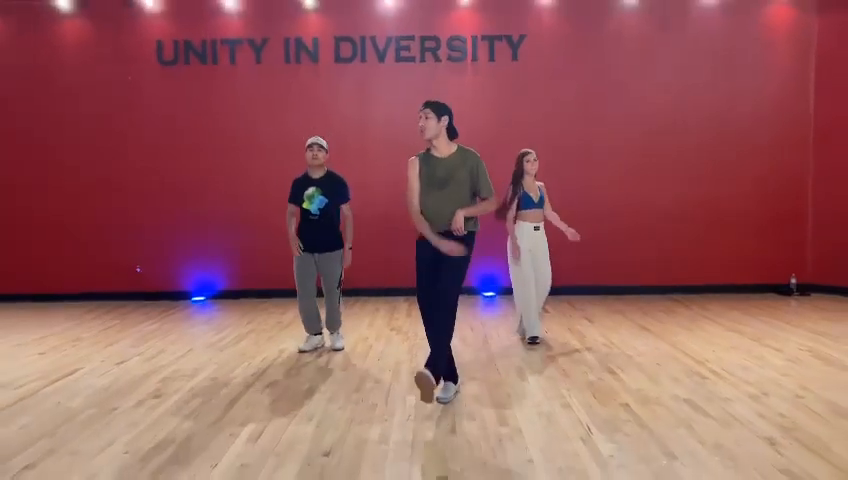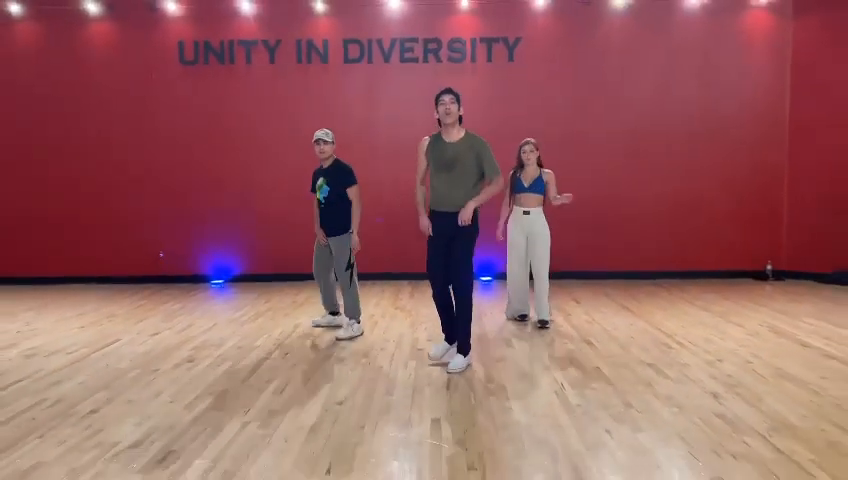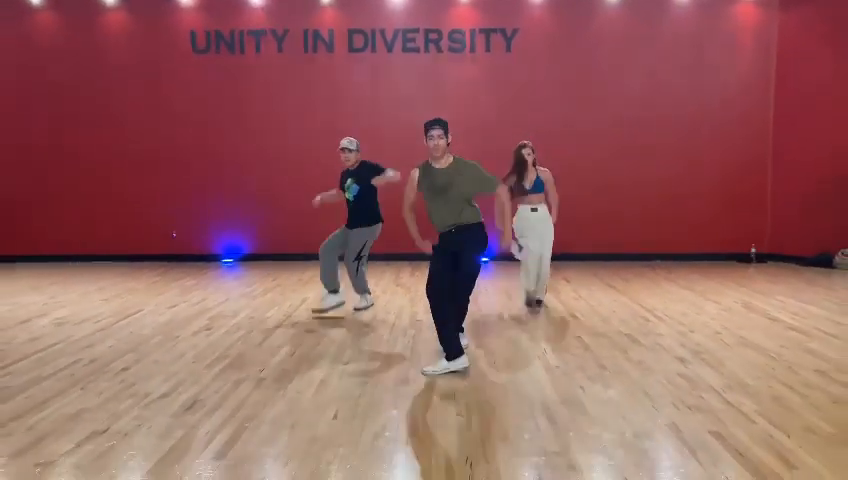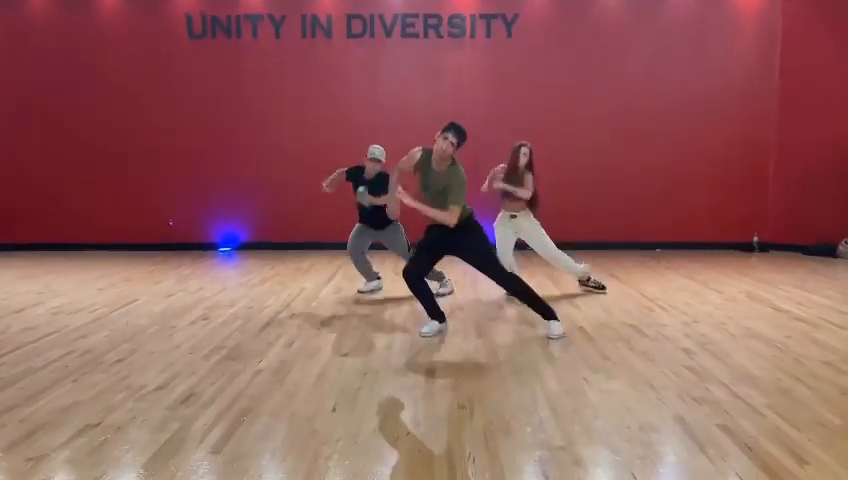
dt=1s
person 1, frame 1
left shoulder: (470, 159)
right shoulder: (416, 163)
left elbow: (490, 203)
right elbow: (415, 212)
left wrist: (462, 212)
right wrist: (438, 241)
left hip: (459, 241)
right hip: (428, 242)
left knee: (444, 300)
right knee: (428, 306)
left ankle: (433, 369)
right ankle: (449, 378)
person 1, frame 2
left shoulder: (477, 144)
right shoulder: (427, 144)
left elbow: (496, 182)
right elbow: (420, 183)
left wrist: (472, 203)
right wrist: (422, 214)
left hip: (464, 221)
right hip: (436, 220)
left knee: (461, 283)
right knee: (436, 280)
left ankle: (463, 349)
right ankle: (449, 338)
person 1, frame 3
left shoulder: (467, 168)
right shoulder: (419, 174)
left elbow: (501, 189)
right elbow: (407, 208)
left wrist: (506, 228)
right wrist: (419, 239)
left hip: (472, 234)
right hip: (445, 239)
left knee: (462, 286)
right knee: (436, 290)
left ankle: (456, 328)
right ankle: (454, 355)
person 1, frame 4
left shoulder: (456, 176)
right shoulder: (419, 155)
left elbow: (451, 219)
right elbow: (397, 171)
left wrist: (413, 203)
right wrist: (394, 197)
left hip: (465, 229)
right hip: (437, 230)
left knee: (501, 276)
right knee: (411, 274)
left ankle: (550, 317)
right ankle: (438, 320)
person 2, frame 1
left shoulder: (337, 182)
right shoulder: (298, 183)
left elbow: (347, 215)
right elbow: (292, 213)
left wrist: (348, 247)
right wrist: (292, 235)
left hip: (332, 247)
right hip: (304, 248)
left knee: (332, 293)
right knee: (304, 293)
left ankle: (334, 332)
right ankle: (314, 334)
person 2, frame 2
left shoulder: (343, 170)
right shoulder: (317, 173)
left elbow: (356, 201)
left wrist: (354, 232)
right wrist: (317, 228)
left hip: (342, 233)
right hip: (324, 233)
left knee: (345, 276)
right knee: (320, 272)
left ankle: (354, 322)
right ankle: (333, 314)
person 2, frame 3
left shoulder: (370, 169)
right shoulder: (345, 174)
left elbow: (395, 175)
right elbow: (339, 193)
left wrist: (381, 179)
right wrist: (322, 196)
left hip: (368, 225)
right hip: (351, 226)
left knee: (352, 261)
right knee: (326, 251)
left ankle: (365, 296)
right ankle: (333, 294)
person 2, frame 4
left shoulder: (385, 180)
right shoulder: (355, 172)
left elbow: (394, 214)
right elbow: (342, 173)
left wrist: (373, 200)
right wrist: (329, 182)
left hip: (387, 225)
right hip: (365, 225)
left knee: (409, 256)
right knee: (353, 250)
left ankle: (442, 280)
right ankle: (373, 280)
person 3, frame 1
left shoulder: (541, 187)
right shoulder: (516, 188)
left elbow: (548, 213)
right elbow: (509, 217)
left wrist: (566, 229)
right wrist: (514, 243)
left hip: (539, 236)
right hip: (522, 236)
left knee: (543, 282)
right knee: (525, 285)
left ankle: (526, 320)
right ankle: (531, 330)
person 3, frame 2
left shoulder: (547, 174)
right shoulder: (514, 175)
left elbow: (553, 199)
right elbow: (507, 201)
left wrist: (563, 198)
right wrist: (501, 224)
left hip: (538, 221)
right hip: (516, 221)
left knee: (540, 267)
right knee: (517, 267)
left ankle: (543, 313)
right ankle: (519, 308)
person 3, frame 3
left shoulder: (544, 173)
right shoulder: (513, 177)
left elbow: (552, 195)
left wrist: (553, 214)
left hip: (543, 216)
right hip: (523, 217)
left knee: (543, 259)
right knee: (531, 251)
left ankle: (538, 294)
person 3, frame 4
left shoulder: (527, 176)
right shoulder: (504, 170)
left elbow: (527, 195)
right elbow: (493, 175)
left wrist: (505, 186)
right wrist: (487, 184)
left hip: (524, 220)
right hip: (504, 220)
left knee: (550, 251)
right knee: (504, 257)
left ankle: (583, 276)
